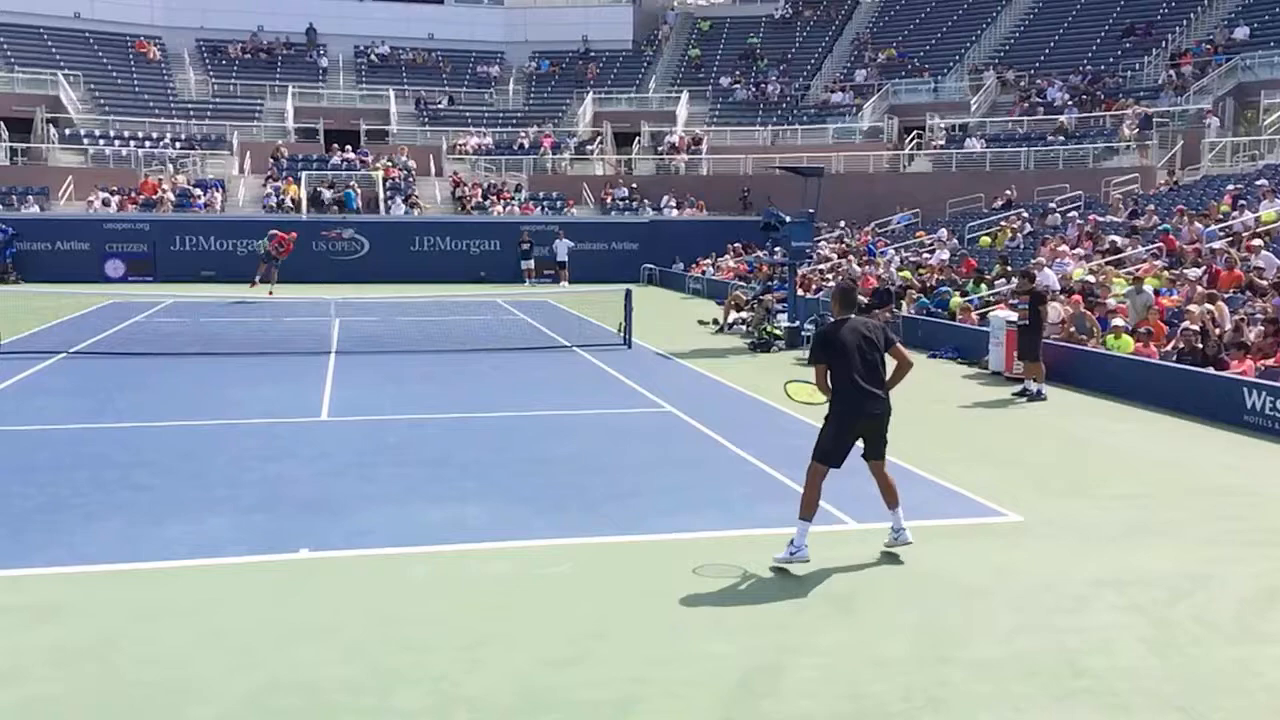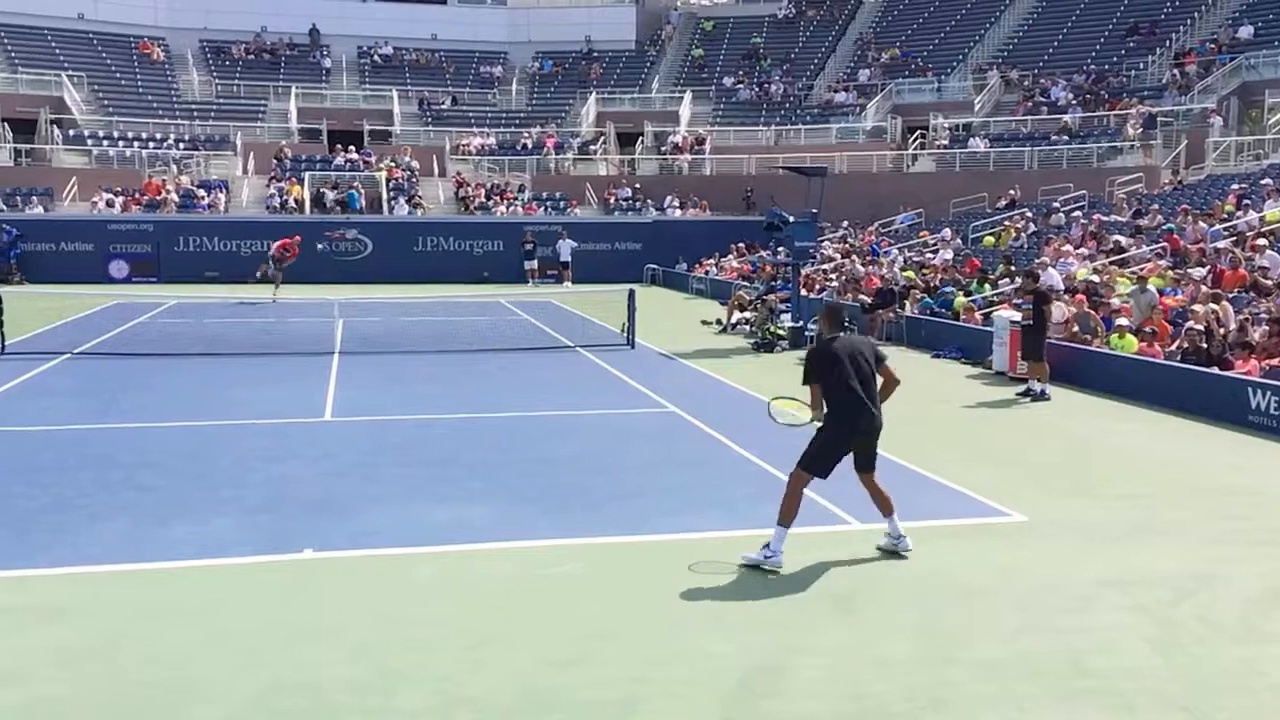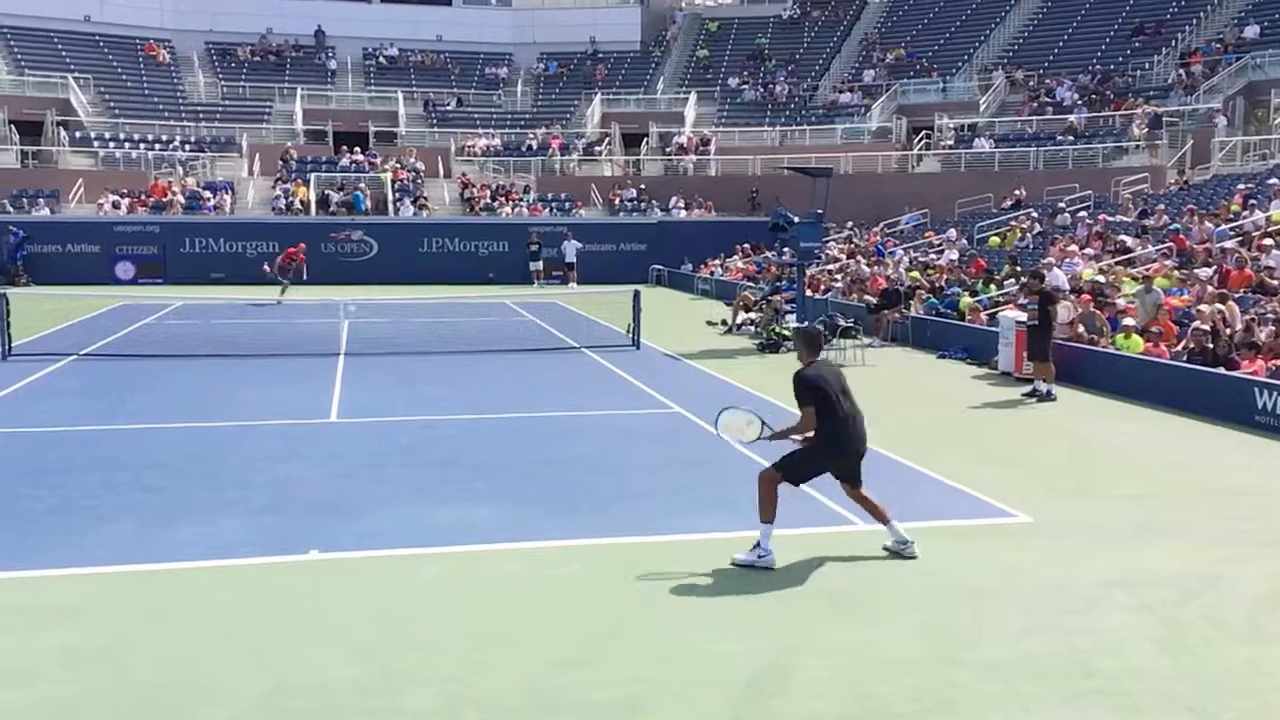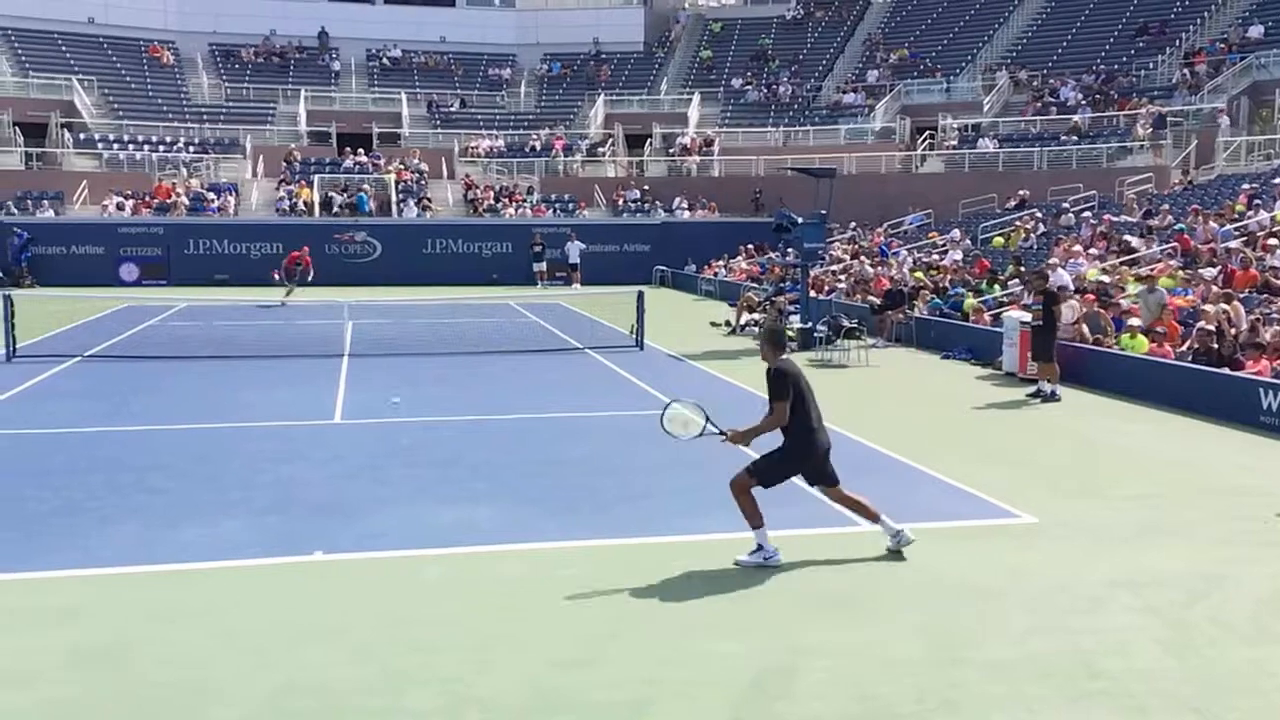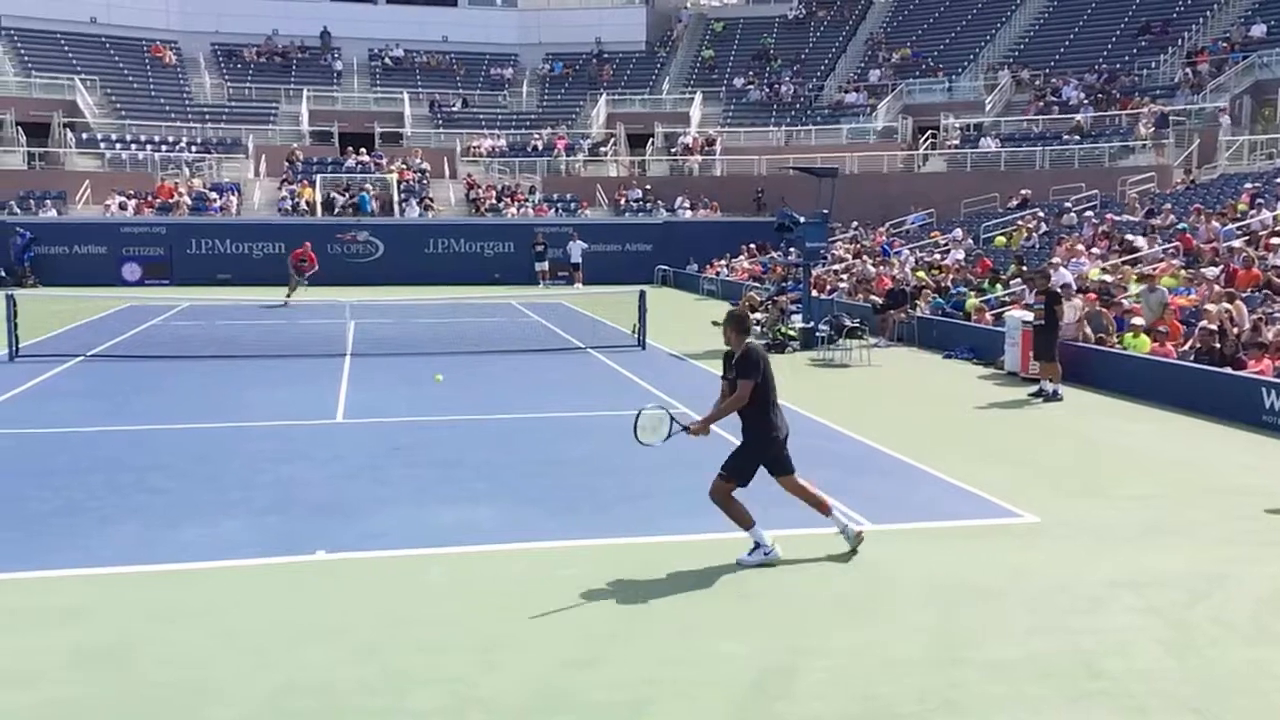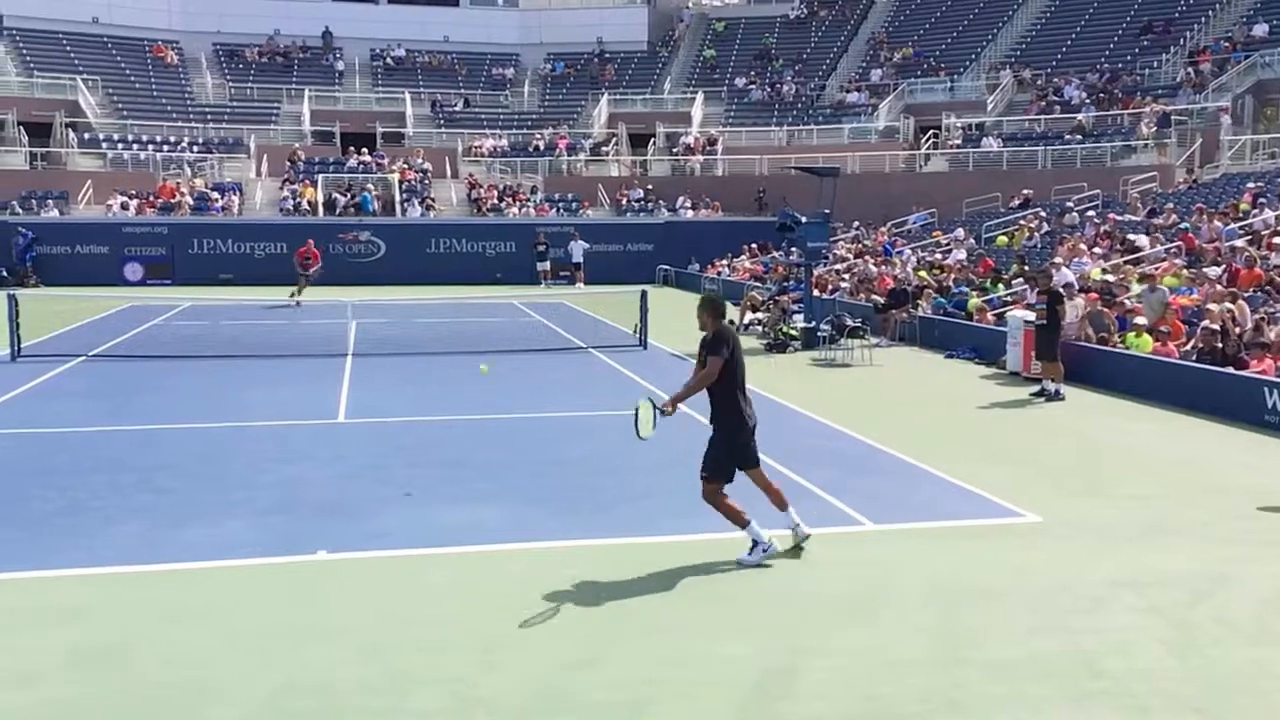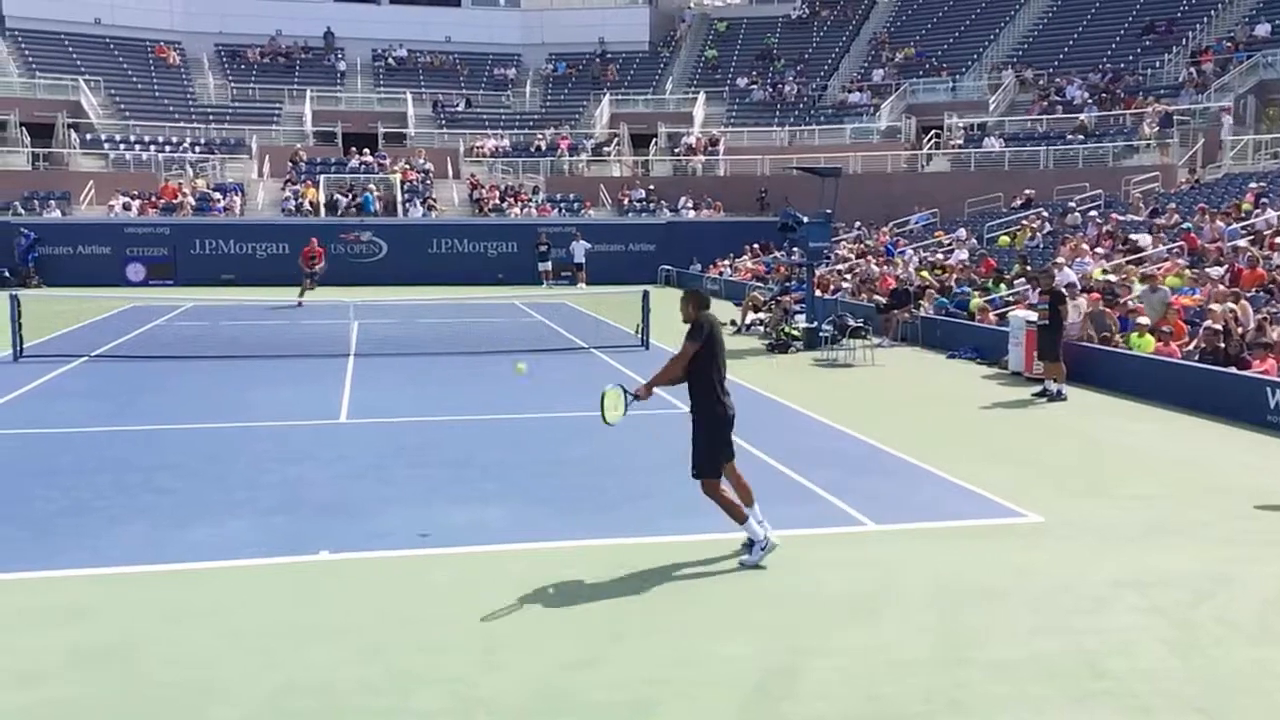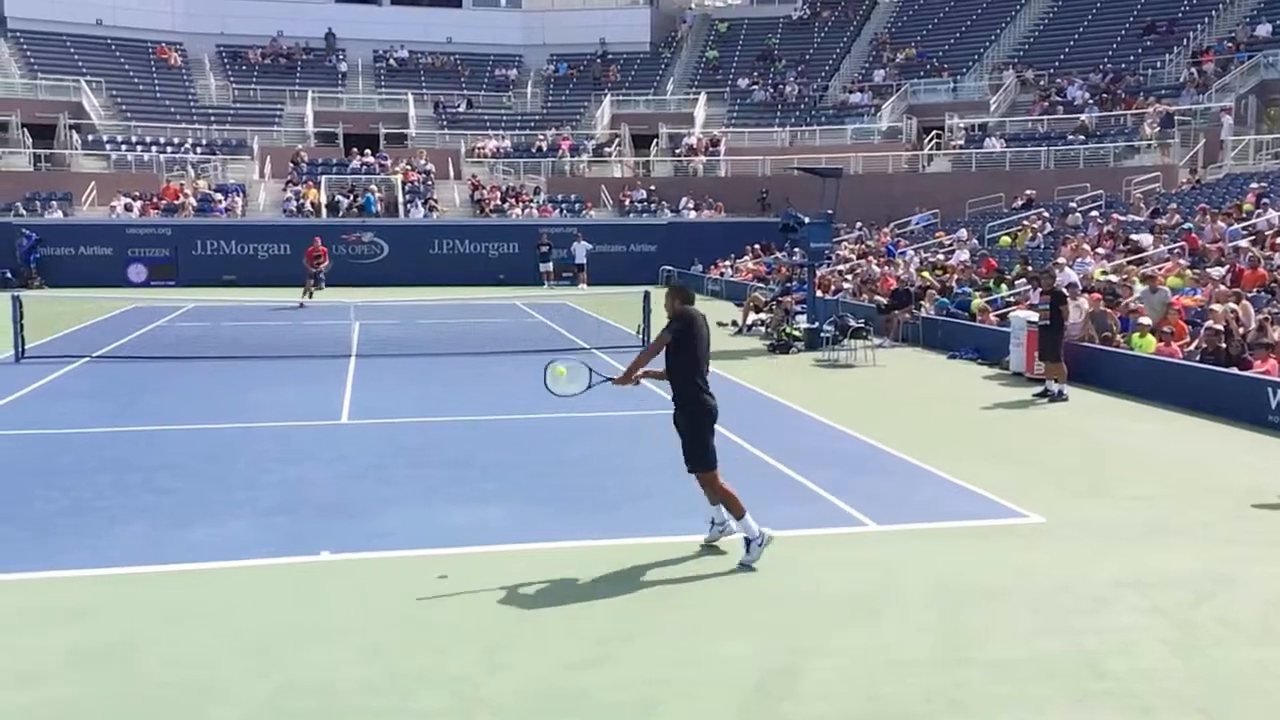
dt=0.1s
person 1, frame 1
left shoulder: (825, 335)
right shoulder: (877, 327)
left elbow: (822, 385)
right elbow: (906, 363)
left hip: (847, 411)
right hip: (879, 409)
left knee: (815, 474)
right knee: (878, 469)
left ankle: (798, 546)
right ankle: (899, 528)
person 1, frame 2
left shoulder: (817, 352)
right shoulder: (865, 344)
left elbow: (816, 405)
right elbow: (892, 380)
left wrist: (820, 415)
left hip: (841, 425)
right hip: (871, 423)
left knee: (797, 481)
right knee: (868, 480)
left ankle: (773, 551)
right ankle: (897, 536)
person 1, frame 3
left shoulder: (804, 378)
right shoulder: (833, 369)
left elbow: (808, 423)
left wrist: (779, 435)
left hip: (831, 446)
right hip: (856, 443)
left knee: (767, 480)
right knee: (856, 493)
left ankle: (763, 551)
right ankle: (902, 540)
person 1, frame 4
left shoulder: (780, 373)
right shoulder: (777, 370)
left elbow: (779, 418)
right elbow: (774, 413)
left wrist: (745, 433)
right wrist: (750, 435)
left hip: (800, 447)
right hip: (817, 443)
left knee: (739, 485)
right knee: (837, 494)
left ankle: (765, 551)
right ankle: (896, 533)
person 1, frame 5
left shoulder: (749, 353)
right shoulder: (732, 357)
left elbow: (741, 398)
right elbow: (726, 396)
left wrist: (707, 420)
right wrist: (708, 418)
left hip: (760, 436)
right hip: (772, 432)
left knee: (718, 491)
right knee: (794, 485)
left ankle: (764, 546)
right ankle: (846, 527)
person 1, frame 6
left shoulder: (723, 334)
right shoulder: (709, 341)
left elbow: (709, 376)
right elbow: (697, 378)
left wrist: (675, 398)
right wrist: (675, 401)
left hip: (731, 425)
right hip: (741, 420)
left knee: (712, 492)
right knee: (758, 475)
left ankle: (762, 543)
right ankle: (797, 526)
person 1, frame 7
left shoulder: (704, 323)
right shoulder: (701, 328)
left elbow: (679, 360)
right elbow: (683, 373)
left wrist: (648, 384)
right wrist: (654, 384)
left hip: (711, 414)
right hip: (714, 412)
left knee: (710, 486)
right knee: (729, 471)
left ankle: (759, 538)
right ankle: (758, 525)
person 1, frame 8
left shoulder: (686, 316)
right shoulder: (693, 322)
left elbow: (653, 349)
right elbow: (676, 371)
left wrist: (628, 374)
right wrist: (642, 374)
left hip: (694, 408)
right hip: (689, 406)
left knee: (709, 479)
right knee: (707, 472)
left ankle: (755, 535)
right ankle: (721, 521)
